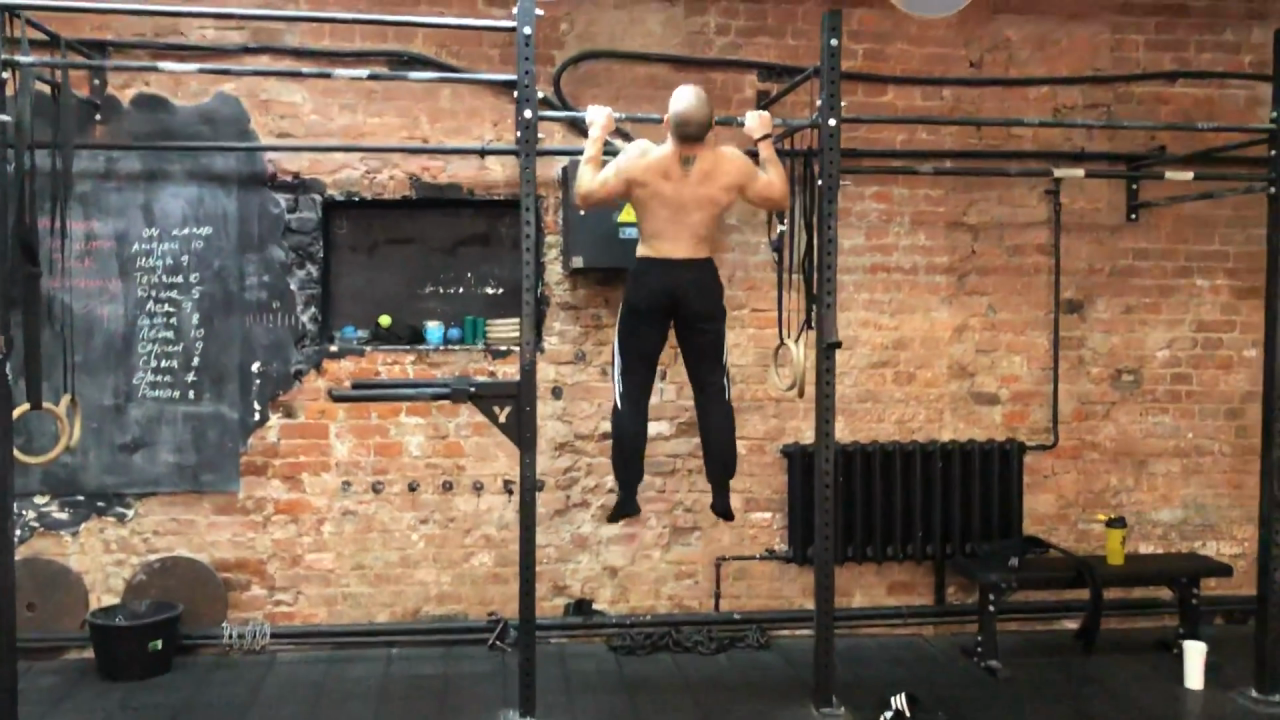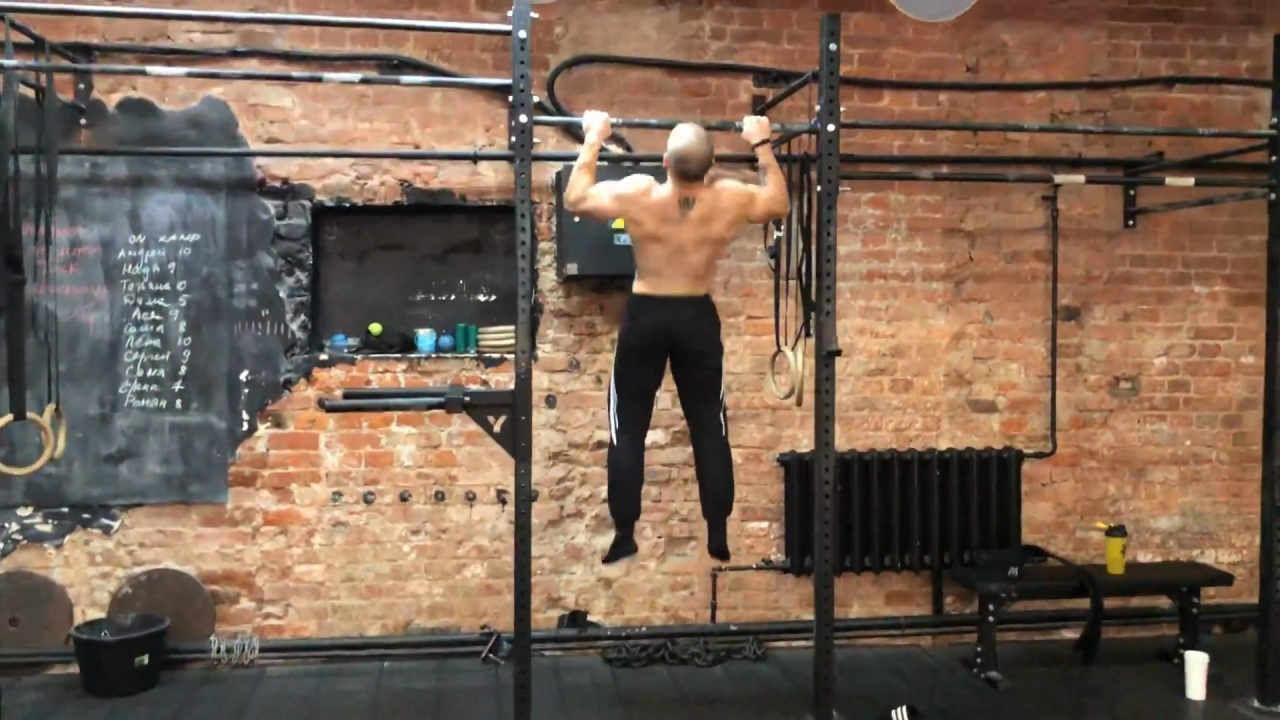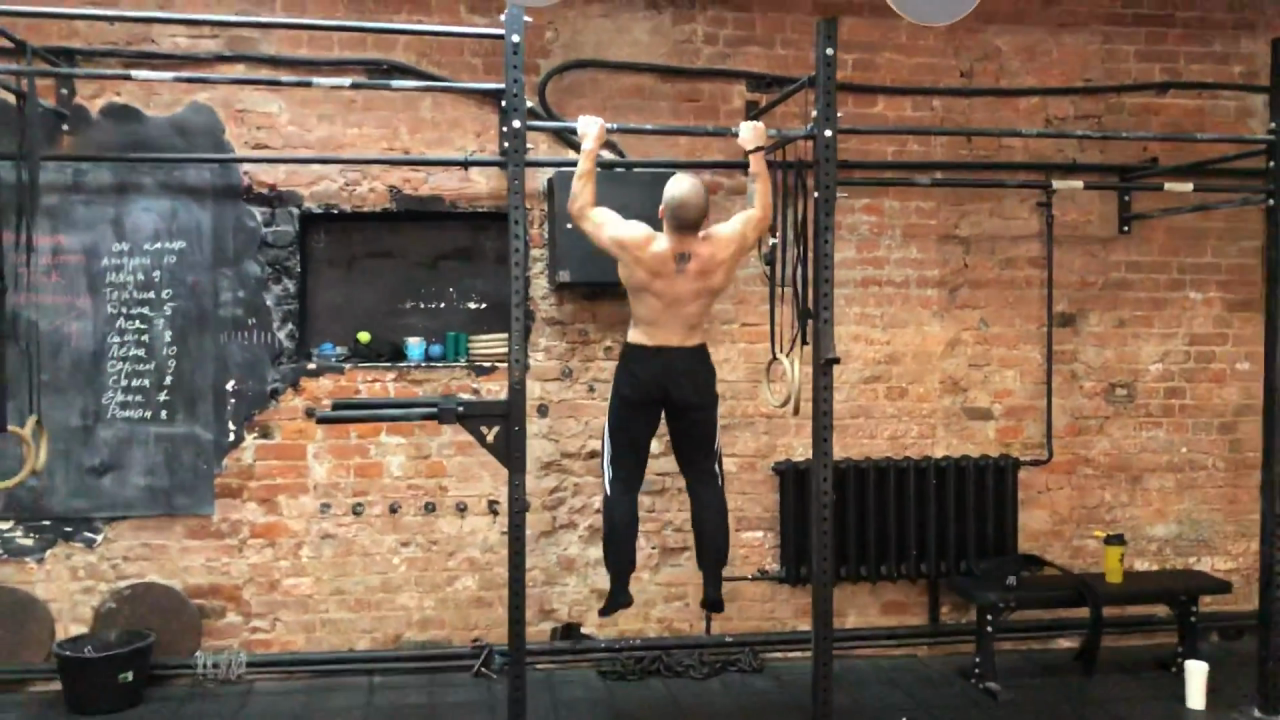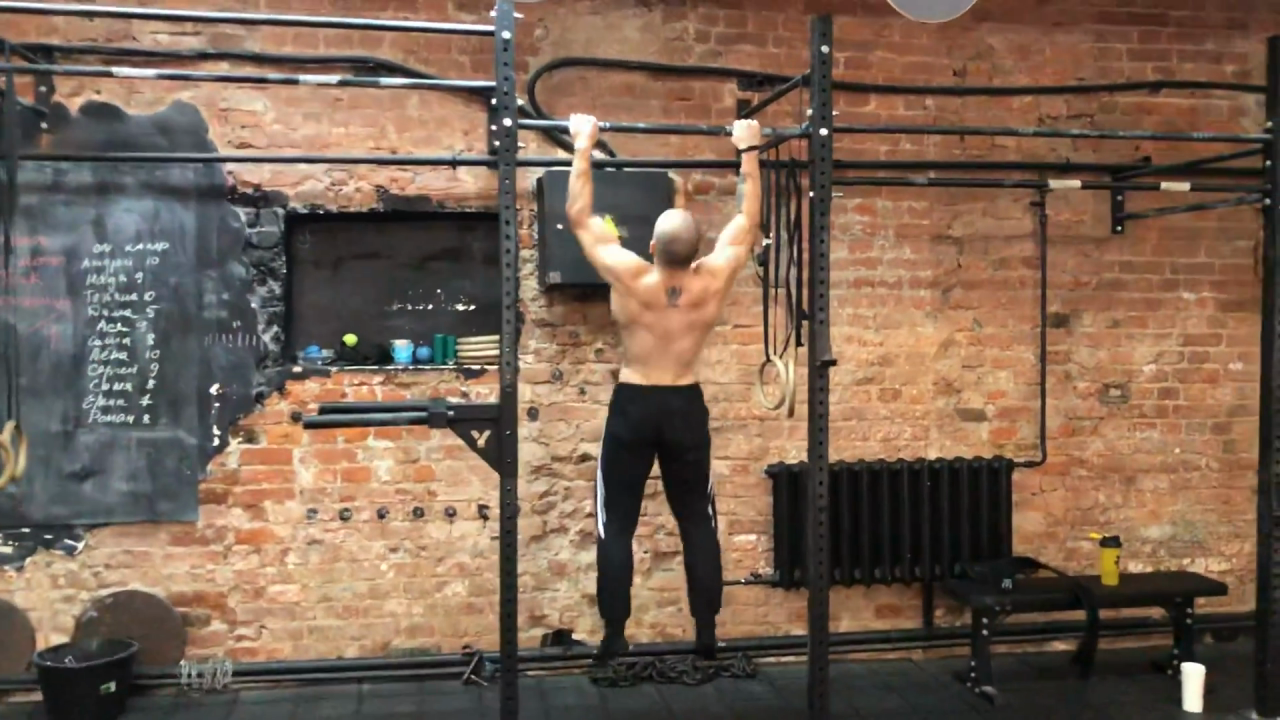
dt=0.1s
person 1, frame 1
left shoulder: (639, 158)
right shoulder: (731, 164)
left elbow: (583, 196)
right elbow: (780, 198)
left wrist: (597, 135)
right wrist: (764, 139)
left hip: (649, 278)
right hip: (700, 279)
left knee: (631, 390)
right knee: (711, 387)
left ankle: (628, 495)
right ankle: (721, 493)
person 1, frame 2
left shoulder: (640, 196)
right shoulder: (729, 200)
left elbow: (576, 198)
right elbow: (778, 202)
left wrist: (593, 141)
right wrist: (763, 147)
left hip: (644, 318)
right hip: (698, 319)
left knee: (627, 429)
right knee: (709, 427)
left ankle: (624, 535)
right ankle: (718, 535)
person 1, frame 3
left shoulder: (634, 243)
right shoulder: (723, 246)
left elbow: (578, 208)
right elbow: (763, 209)
left wrist: (590, 145)
right wrist: (755, 150)
left hip: (639, 369)
right hip: (693, 369)
left knee: (622, 481)
right knee: (705, 479)
left ankle: (619, 587)
right ankle: (713, 586)
person 1, frame 4
left shoulder: (629, 279)
right shoulder: (714, 281)
left elbow: (579, 215)
right elbow: (749, 220)
left wrist: (583, 146)
right wrist: (749, 153)
left hip: (632, 408)
right hip: (686, 408)
left knee: (616, 526)
right knee: (697, 522)
left ankle: (615, 633)
right ankle: (706, 631)
